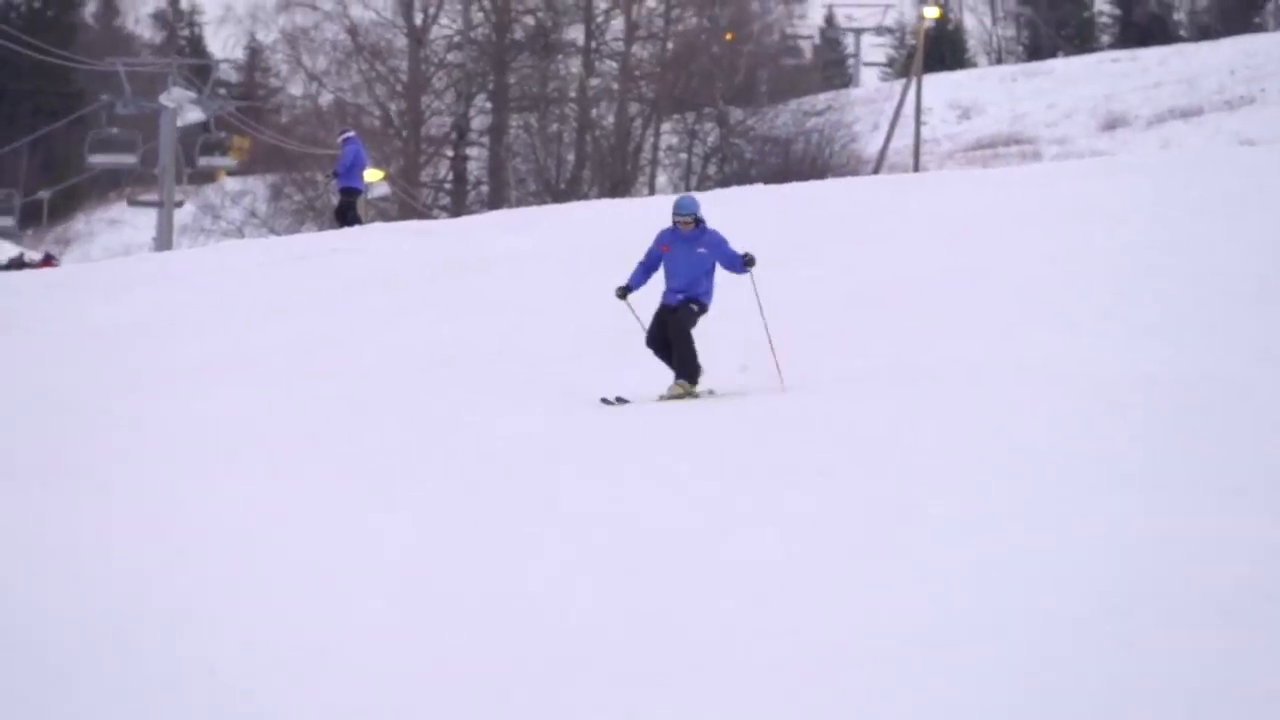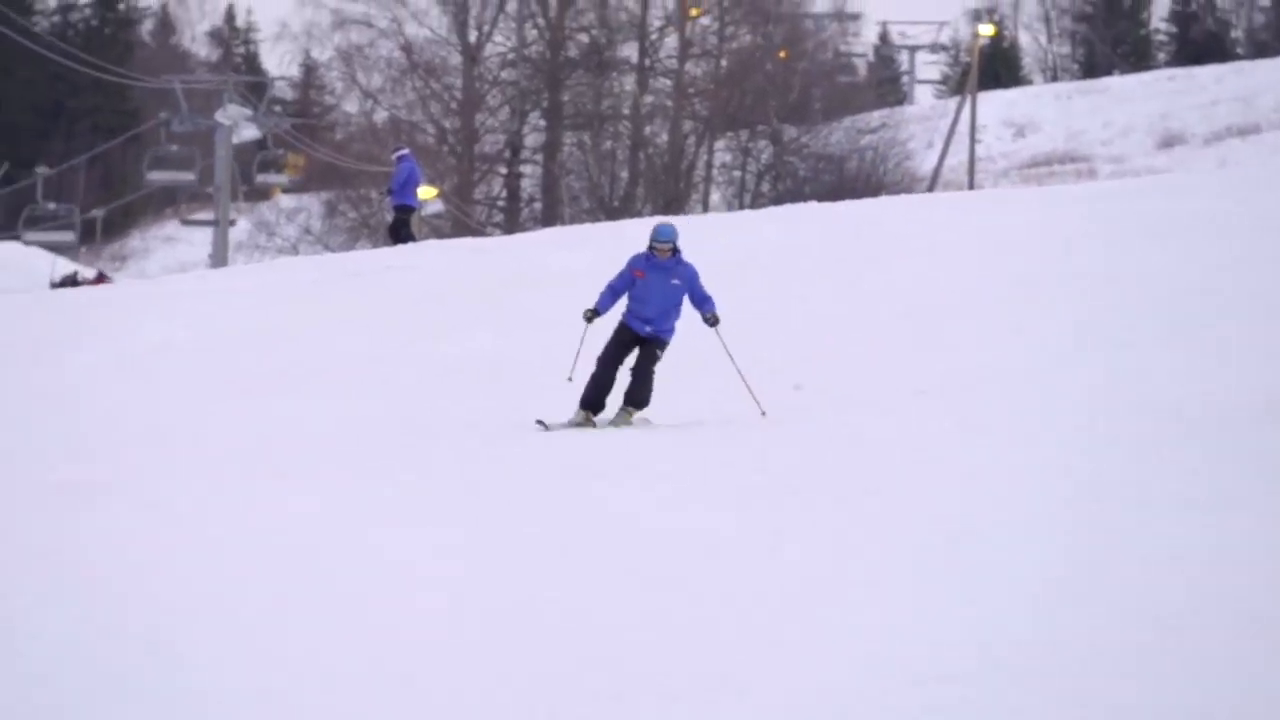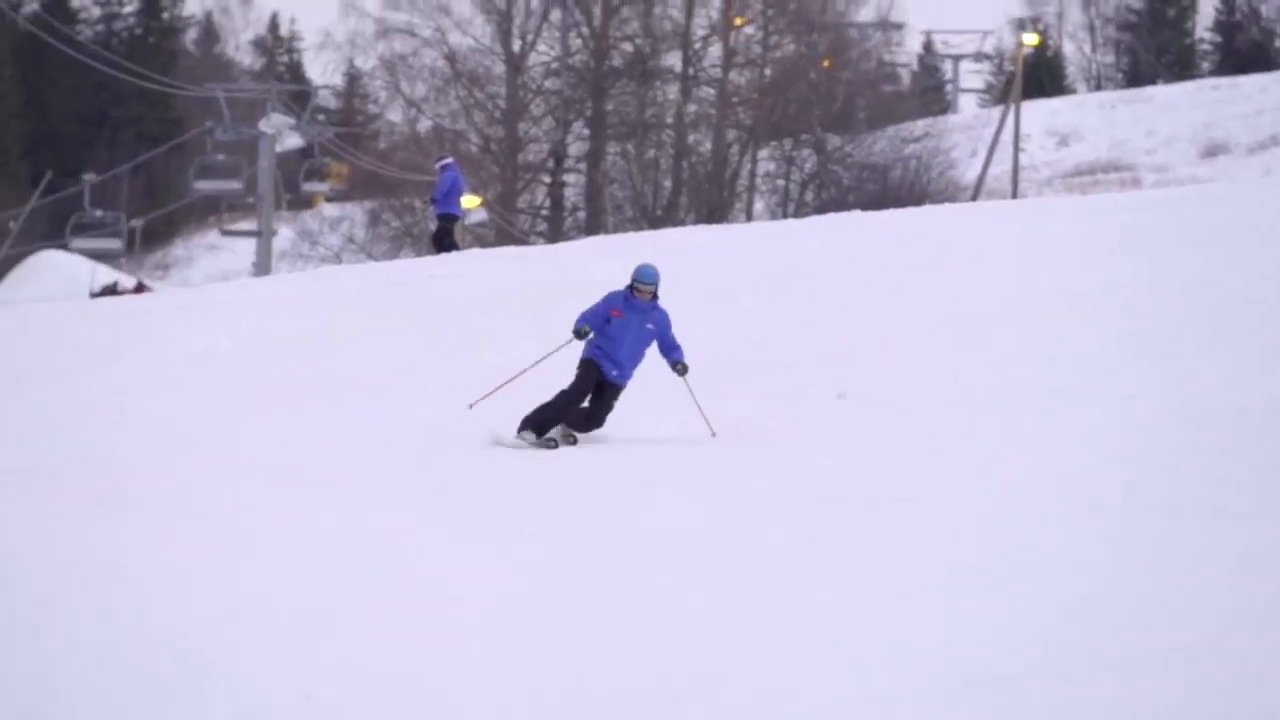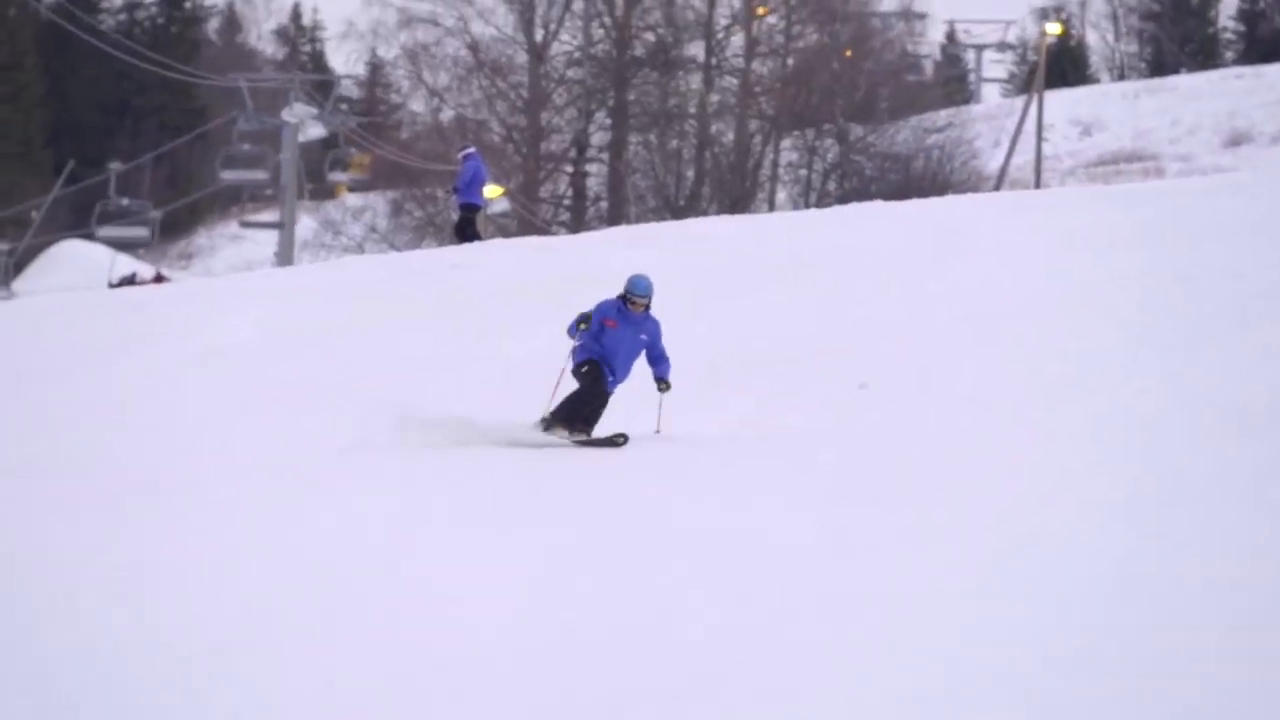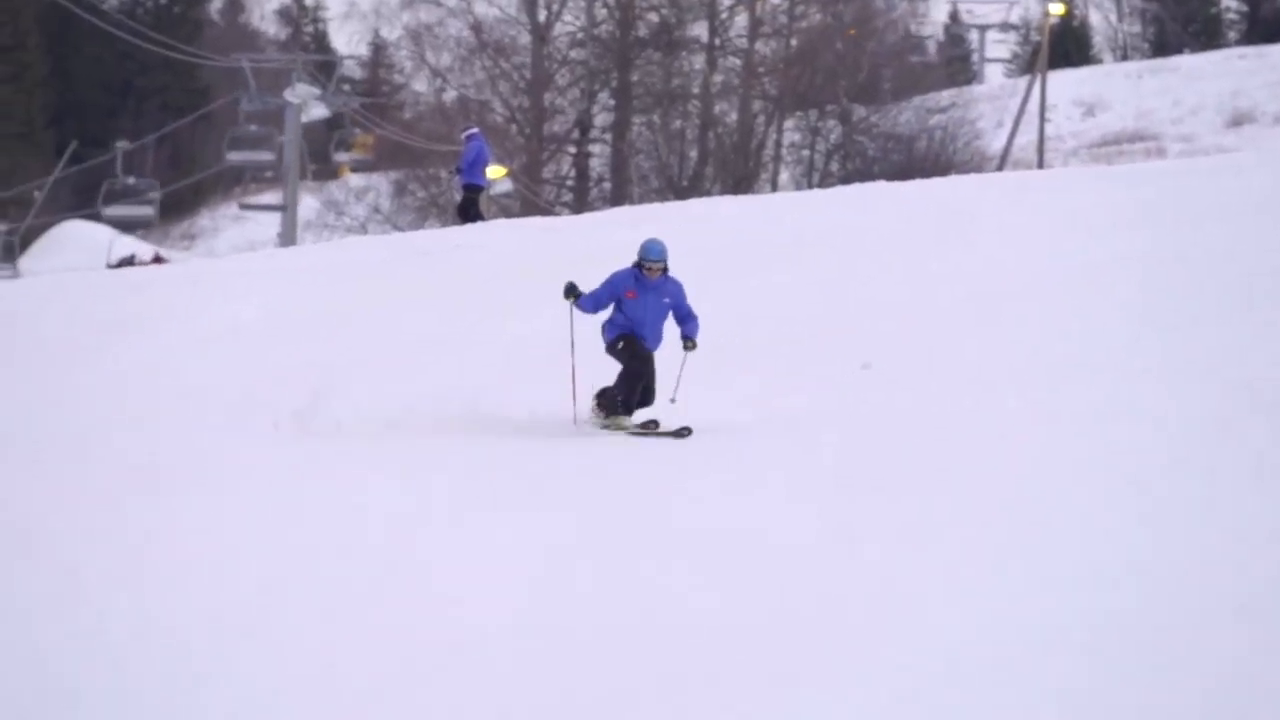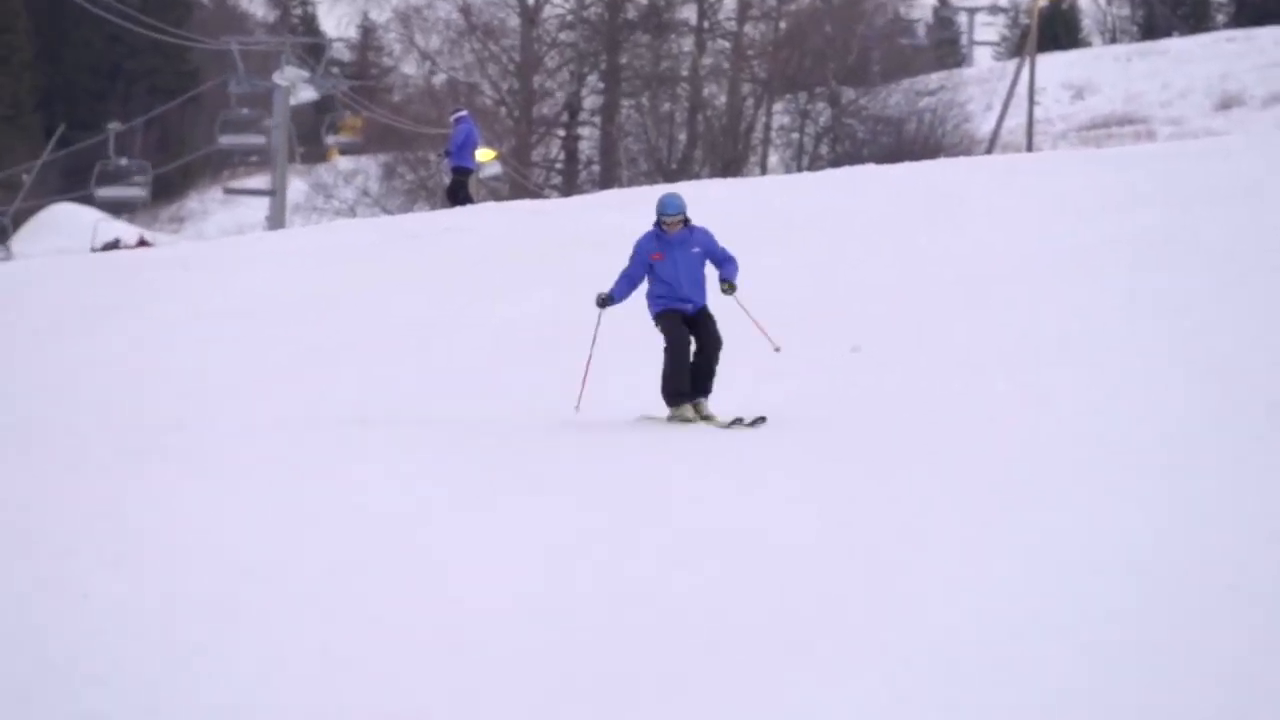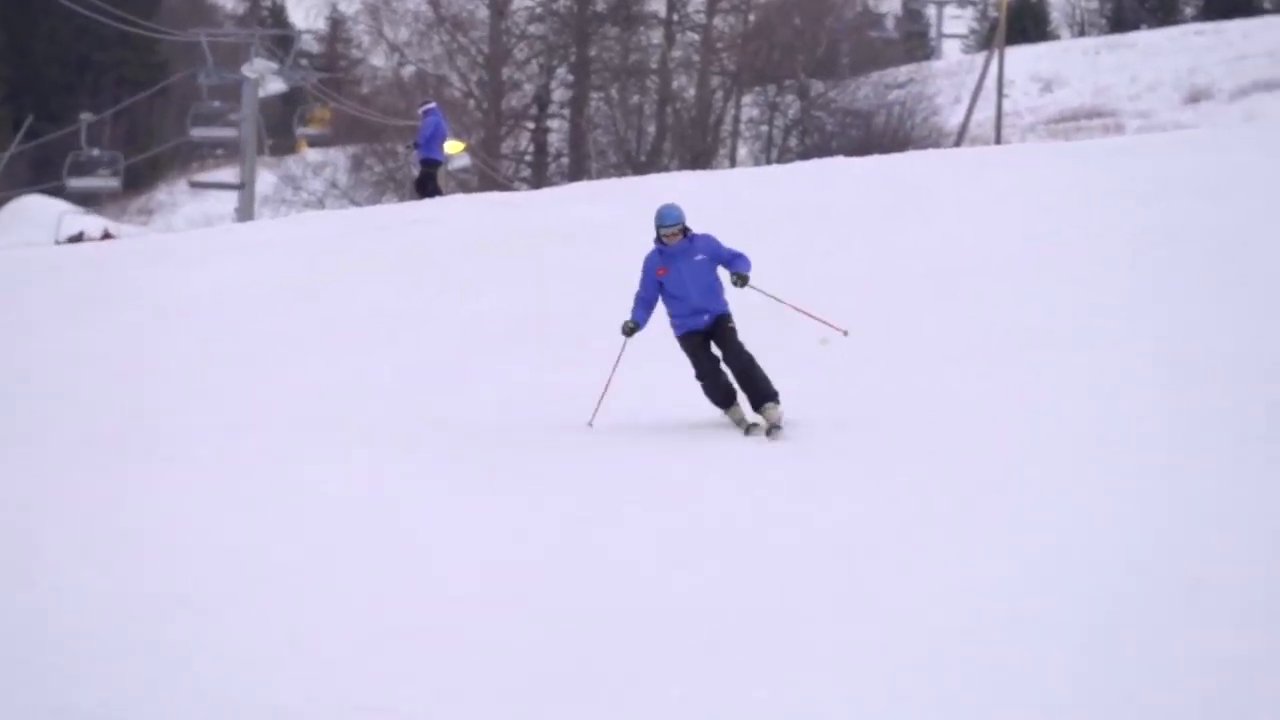
dt=0.2s
person 1, frame 1
left shoulder: (712, 239)
right shoulder: (665, 237)
left elbow: (734, 262)
right elbow: (647, 265)
left wrist: (746, 263)
right wrist: (629, 286)
left hip: (697, 298)
right hip: (671, 299)
left knee: (676, 327)
right knee: (654, 340)
left ankle: (686, 381)
right ankle: (690, 371)
person 1, frame 2
left shoulder: (686, 271)
right shoulder: (639, 262)
left elbow: (702, 300)
right elbow: (616, 287)
left wrist: (710, 314)
right wrist: (597, 308)
left hip: (660, 332)
right hip: (632, 323)
left knee: (643, 371)
right knee: (608, 361)
left ankle: (628, 408)
right ankle: (586, 411)
person 1, frame 3
left shoulder: (660, 317)
right shoulder: (614, 300)
left elbow: (669, 346)
right elbow: (585, 319)
left wrist: (677, 361)
right wrist: (580, 330)
left hip: (619, 375)
right hip: (596, 358)
left knee: (592, 419)
right knee: (577, 393)
left ankle: (568, 426)
right ankle: (530, 429)
person 1, frame 4
left shoulder: (651, 326)
right shoulder: (606, 309)
left elbow: (658, 357)
right elbow: (577, 334)
left wrist: (661, 376)
right wrist: (582, 325)
left hip: (609, 378)
right hip: (588, 360)
left knee: (583, 426)
right knee: (596, 388)
left ankle: (554, 420)
right ankle: (557, 422)
person 1, frame 5
left shoulder: (672, 286)
right shoulder: (623, 279)
left elbow: (685, 317)
right elbow: (595, 302)
left wrist: (689, 335)
right wrist: (577, 297)
left hip: (646, 340)
right hip: (620, 335)
left knee: (645, 397)
right knee: (641, 361)
left ankle: (605, 401)
right ankle: (617, 413)
person 1, frame 6
left shoulder: (700, 236)
right shoulder: (647, 243)
left elbow: (725, 260)
right elbow: (630, 278)
left wrist: (728, 278)
right wrist: (610, 297)
left hip: (696, 306)
right hip: (665, 307)
left knee: (711, 341)
right knee: (679, 344)
left ankle: (699, 399)
right ankle: (679, 403)
person 1, frame 7
left shoulder: (704, 244)
right shoulder: (653, 261)
left elbow: (738, 259)
right elbow: (645, 300)
left wrist: (740, 271)
right wrist: (635, 322)
left hip: (716, 315)
right hip: (687, 326)
left knee: (734, 351)
right knee: (708, 372)
left ankle: (767, 404)
right ankle: (730, 405)
